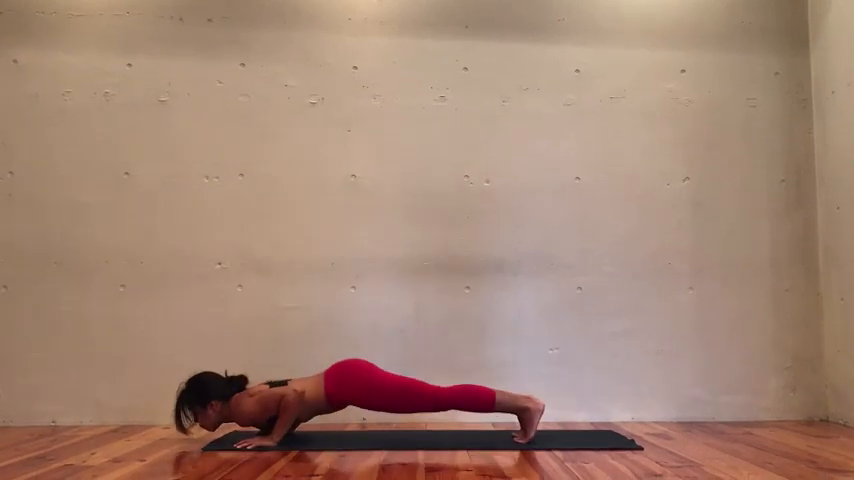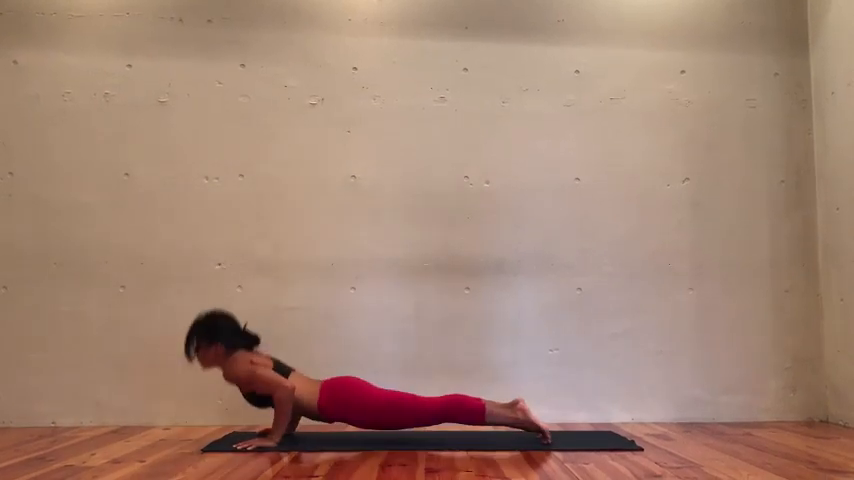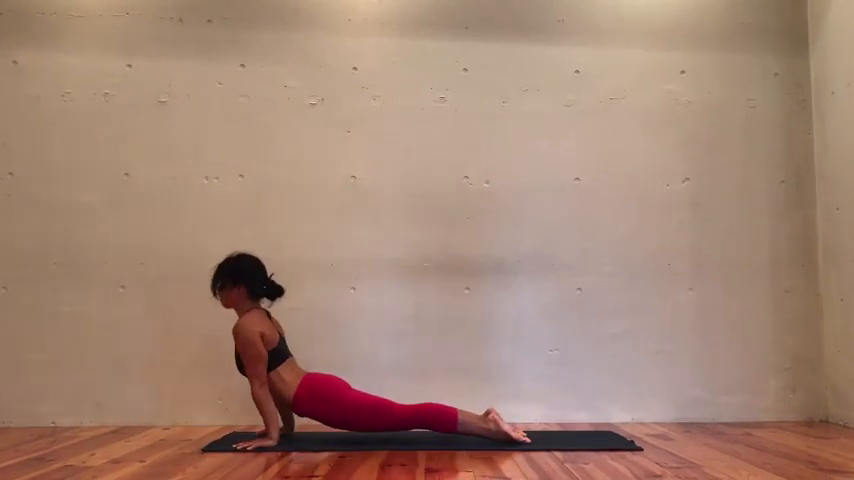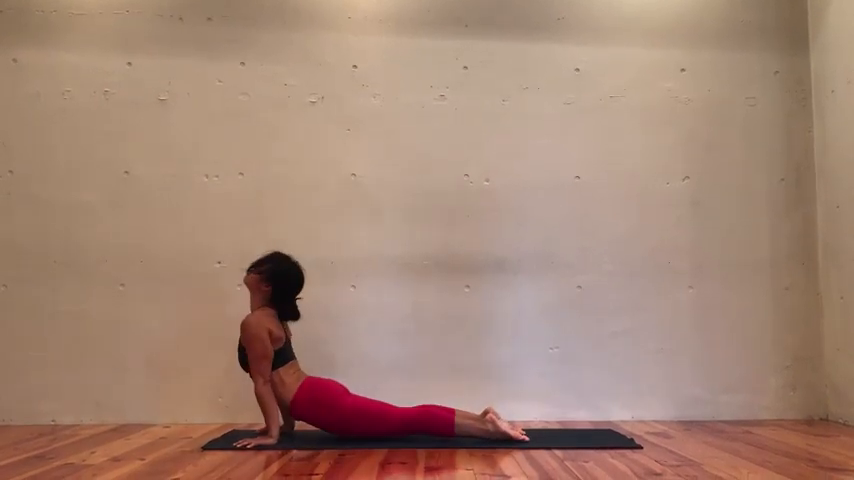
dt=0.5s
person 1, frame 1
left shoulder: (243, 409)
right shoulder: (246, 396)
left elbow: (293, 395)
left wrist: (273, 437)
right wrist: (279, 427)
left hip: (349, 382)
right hip: (347, 377)
left knee: (440, 397)
right knee: (438, 397)
left ankle: (523, 404)
right ankle: (519, 402)
person 1, frame 2
left shoulder: (235, 367)
right shoulder: (249, 355)
left elbow: (283, 393)
left wrist: (274, 436)
right wrist: (284, 429)
left hip: (345, 400)
right hip: (343, 392)
left knee: (433, 410)
right knee: (433, 408)
left ankle: (512, 415)
right ankle: (510, 411)
person 1, frame 3
left shoulder: (245, 326)
right shoulder: (264, 318)
left elbow: (259, 383)
left wrist: (271, 434)
right wrist: (285, 425)
left hip: (321, 398)
right hip: (324, 388)
left knee: (407, 417)
right knee: (409, 415)
left ankle: (489, 427)
right ankle: (485, 420)
person 1, frame 4
left shoulder: (253, 323)
right shoulder: (272, 318)
left elbow: (262, 381)
left wrist: (272, 432)
right wrist: (286, 422)
left hip: (320, 404)
right hip: (323, 394)
left knee: (405, 420)
right knee: (405, 417)
left ankle: (487, 427)
right ankle: (483, 420)
